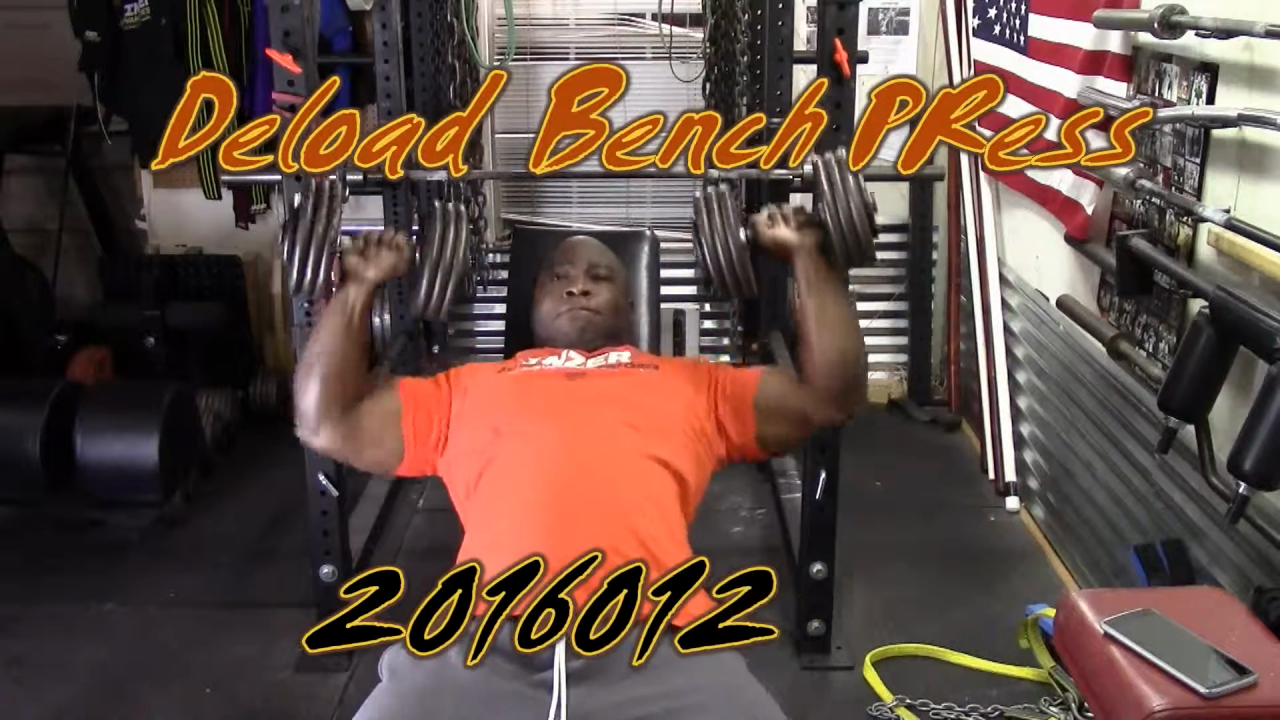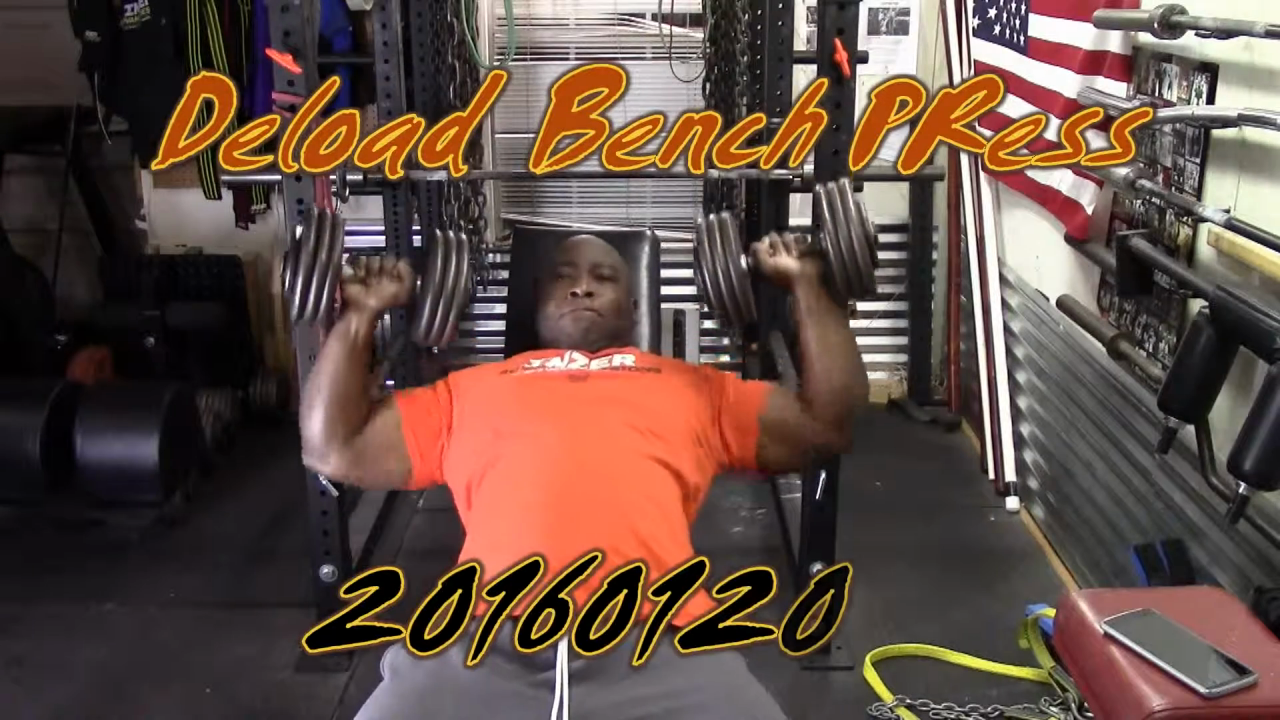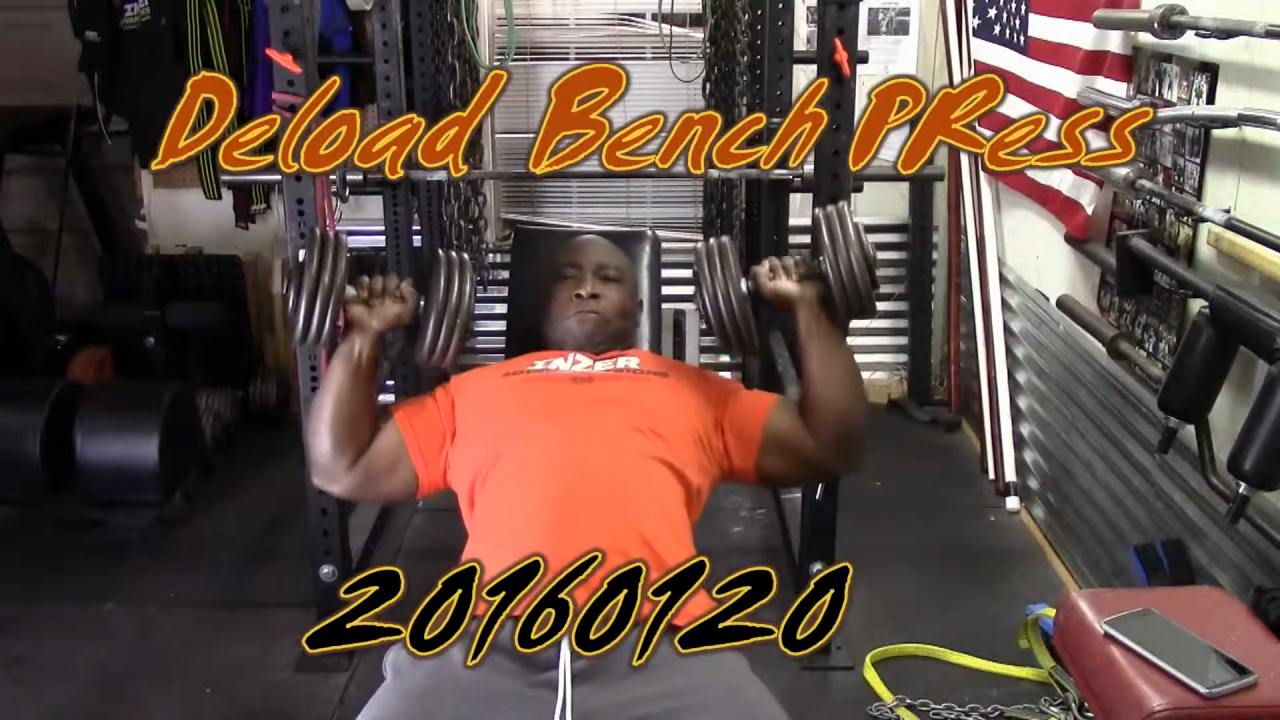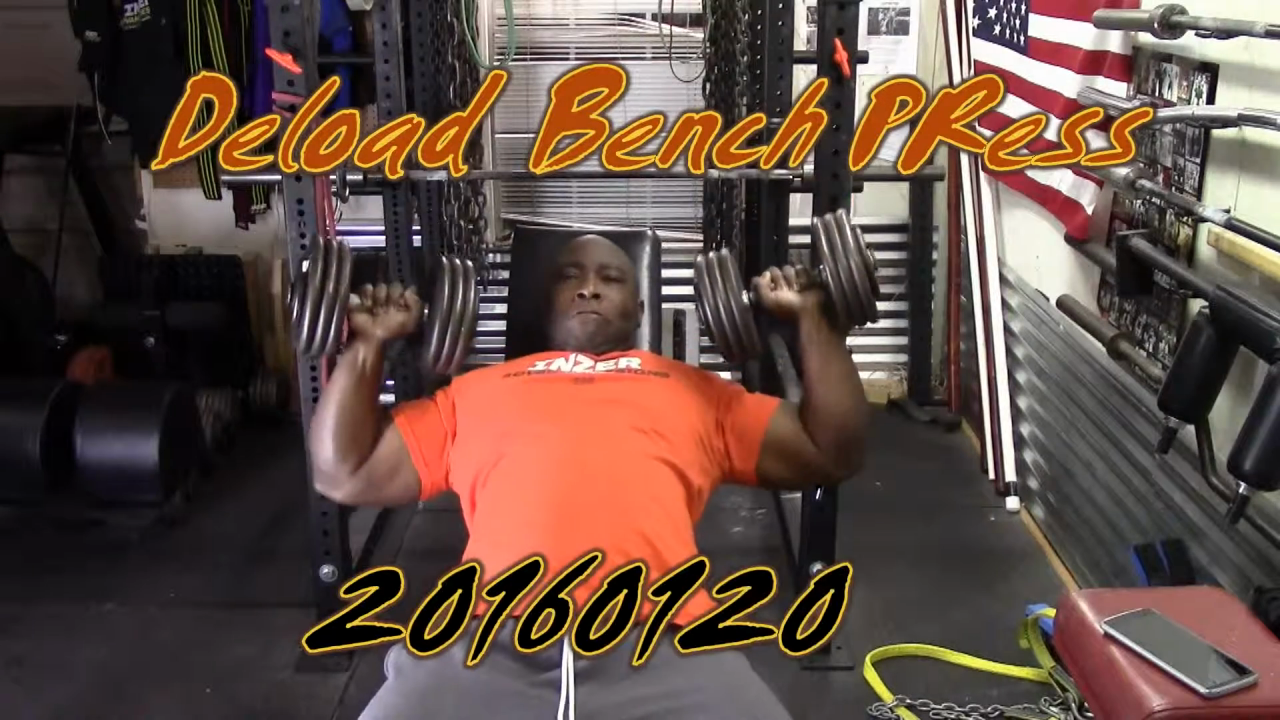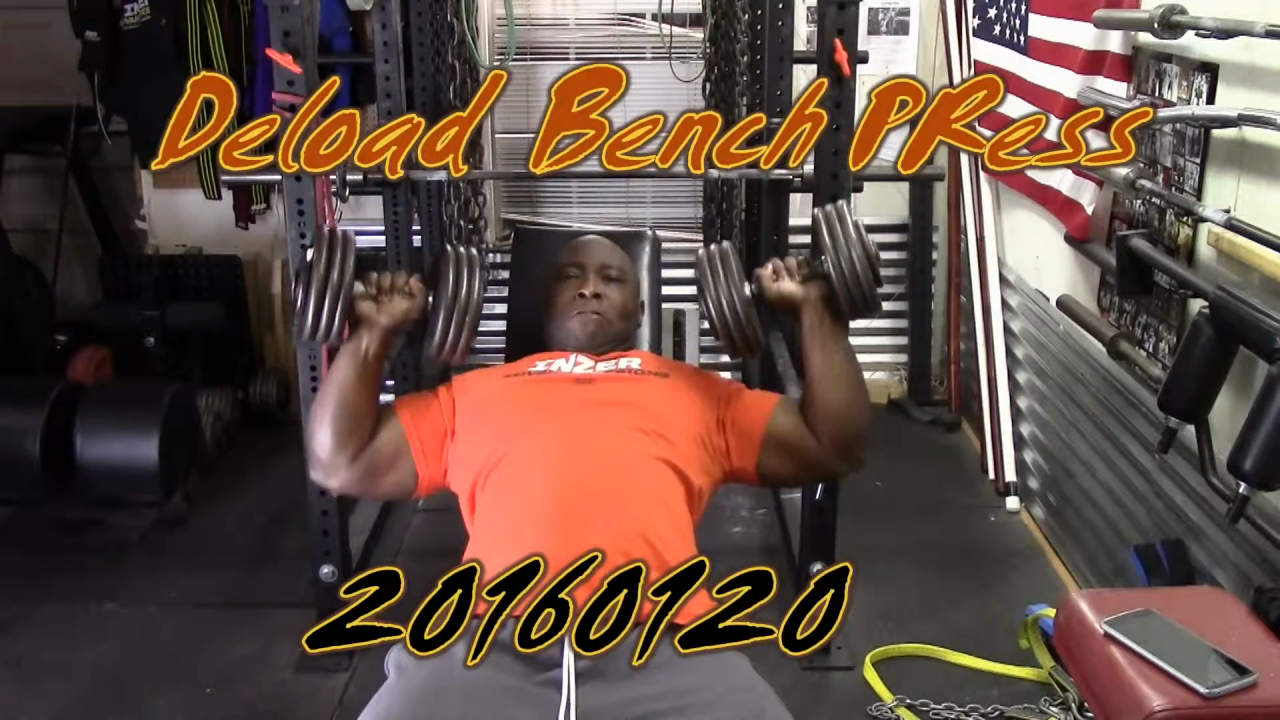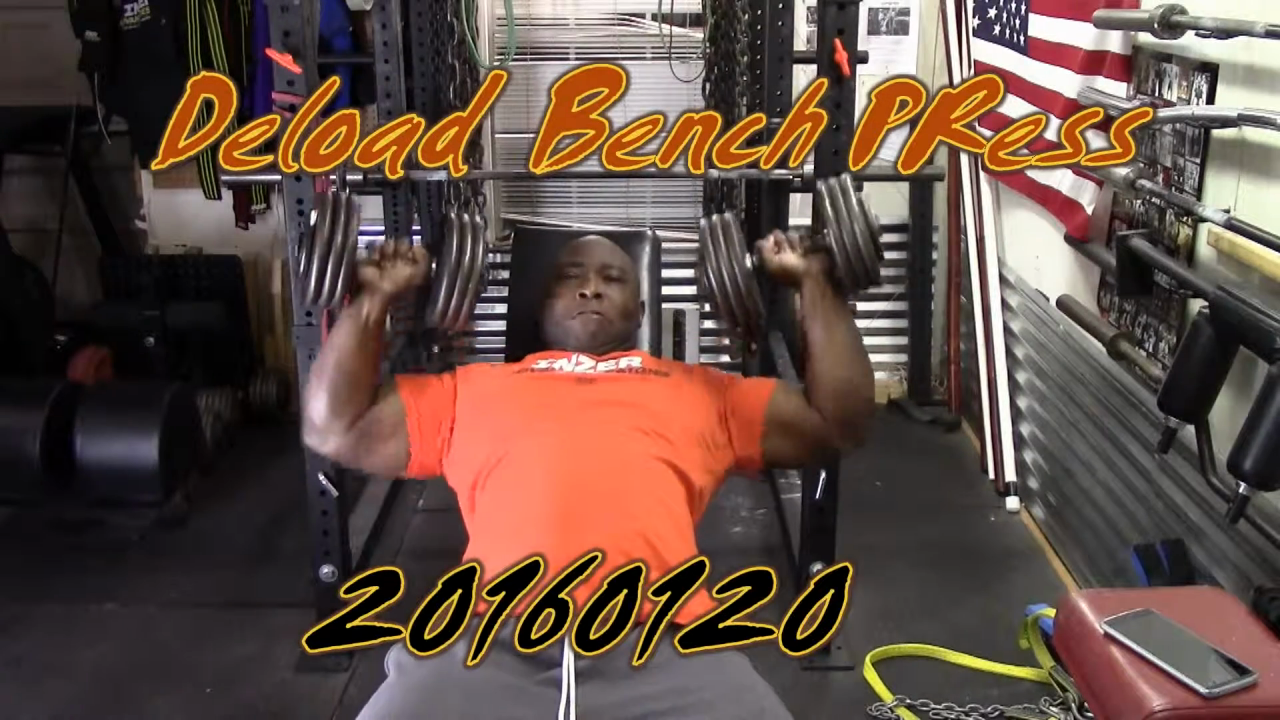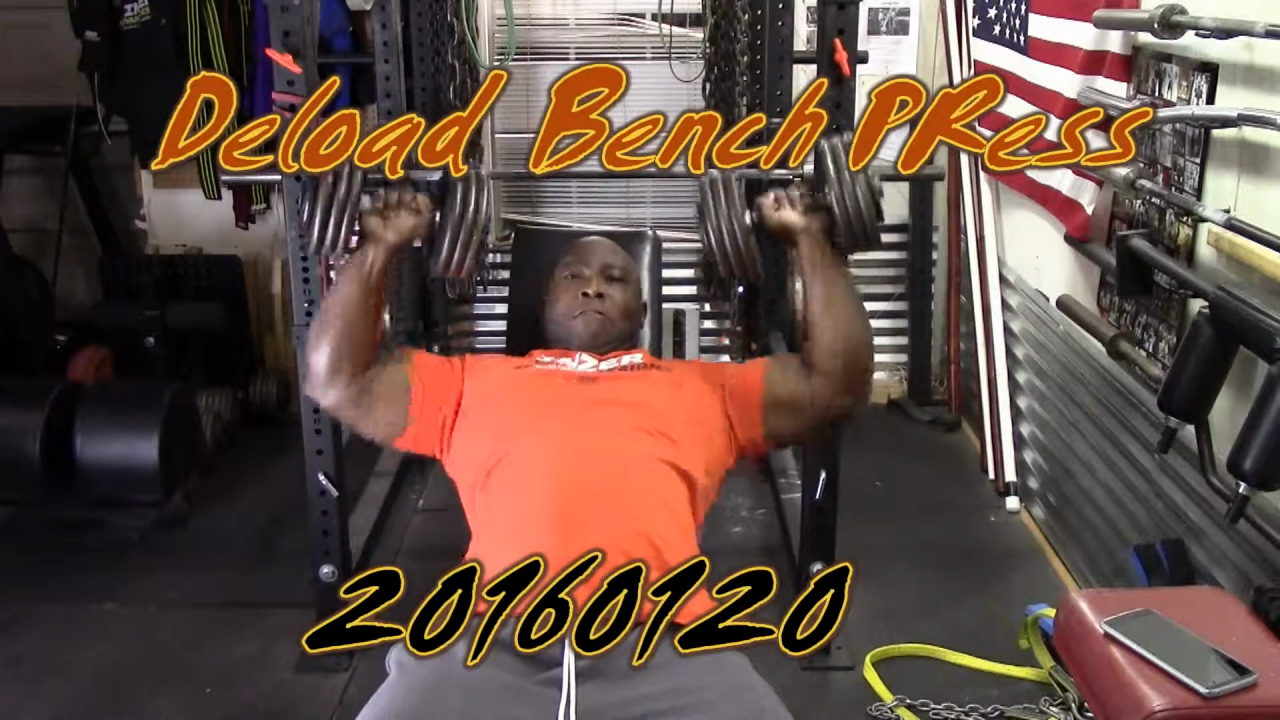
dt=0.1s
person 1, frame 1
left shoulder: (691, 382)
right shoulder: (469, 387)
left elbow: (830, 397)
right elbow: (327, 424)
left wrist: (805, 257)
right wrist: (358, 287)
left hip: (654, 645)
right hip: (485, 642)
person 1, frame 2
left shoulder: (692, 388)
right shoulder: (472, 390)
left elbow: (829, 421)
right elbow: (333, 447)
left wrist: (806, 284)
right wrist: (361, 314)
left hip: (654, 646)
right hip: (488, 641)
person 1, frame 3
left shoulder: (694, 389)
right shoulder: (476, 389)
left elbow: (831, 448)
right elbow: (342, 469)
left wrist: (808, 307)
right wrist: (365, 336)
left hip: (657, 645)
right hip: (490, 640)
person 1, frame 4
left shoulder: (695, 391)
right shoulder: (477, 391)
left elbow: (833, 453)
right elbow: (344, 474)
left wrist: (809, 315)
right wrist: (368, 344)
left hip: (659, 645)
right hip: (491, 640)
person 1, frame 5
left shoulder: (696, 392)
right shoulder: (475, 392)
left elbow: (836, 448)
right elbow: (338, 464)
left wrist: (811, 307)
right wrist: (372, 330)
left hip: (658, 645)
right hip: (493, 641)
person 1, frame 6
left shoulder: (697, 389)
right shoulder: (476, 387)
left elbow: (838, 423)
right elbow: (333, 429)
left wrist: (812, 282)
right wrist: (372, 301)
left hip: (659, 644)
right hip: (493, 640)
person 1, frame 7
left shoulder: (702, 389)
right shoulder: (476, 384)
left elbow: (837, 381)
right elbow: (336, 380)
left wrist: (811, 241)
right wrist: (377, 248)
left hip: (659, 641)
right hip: (496, 638)
